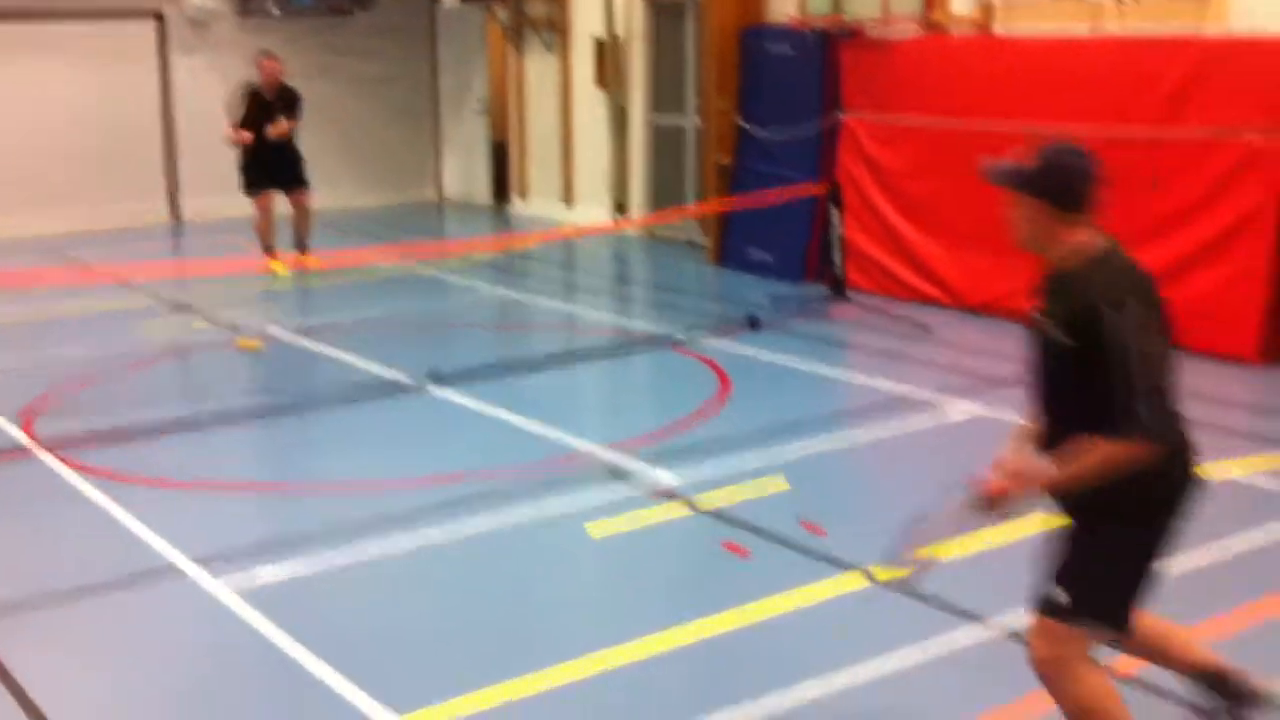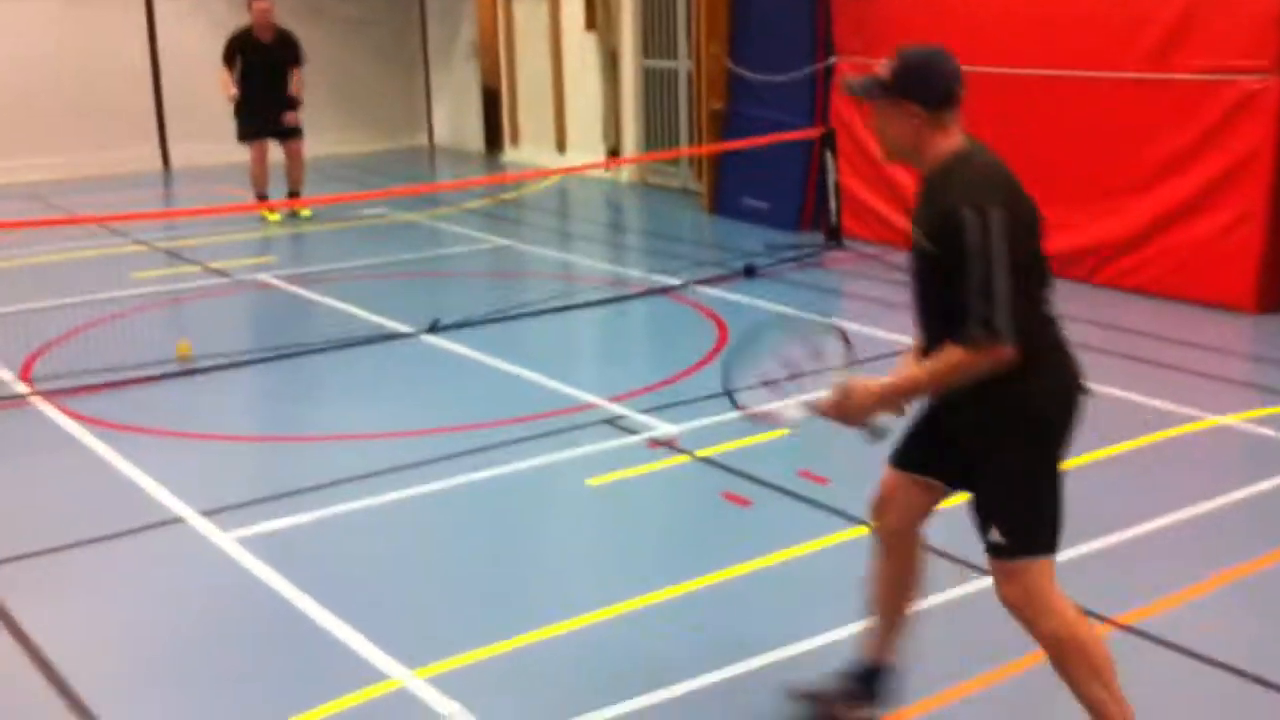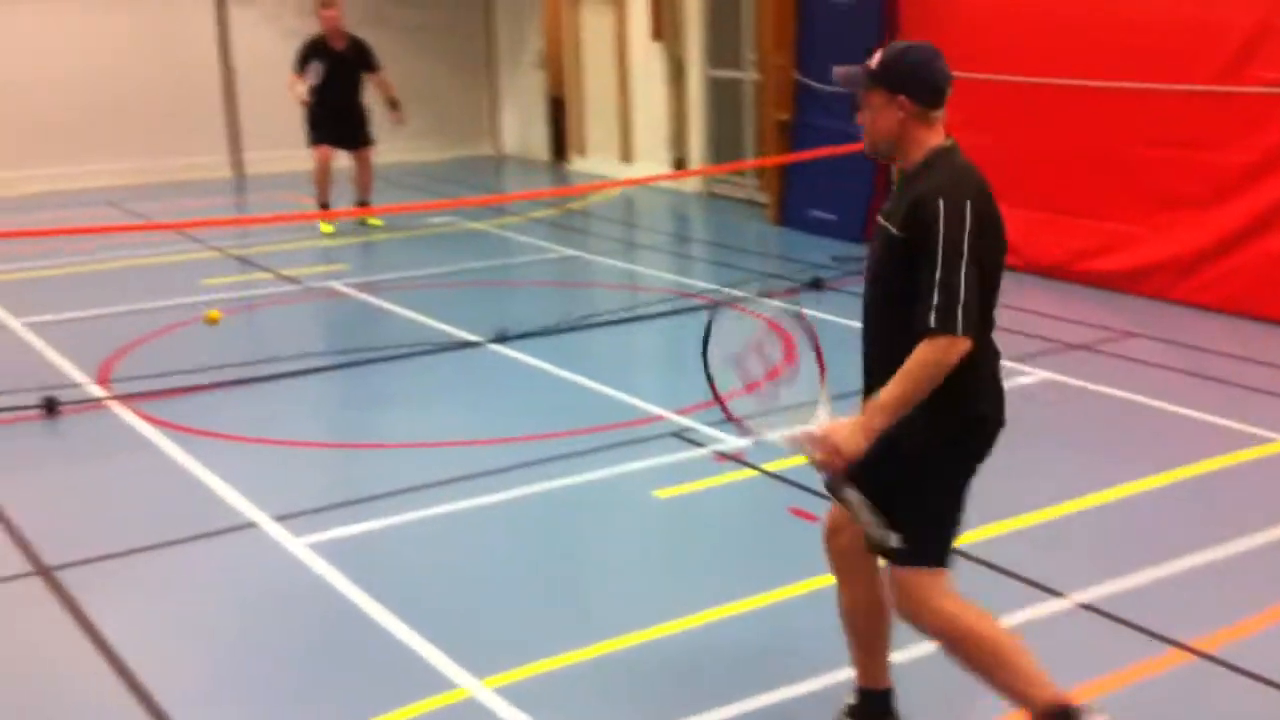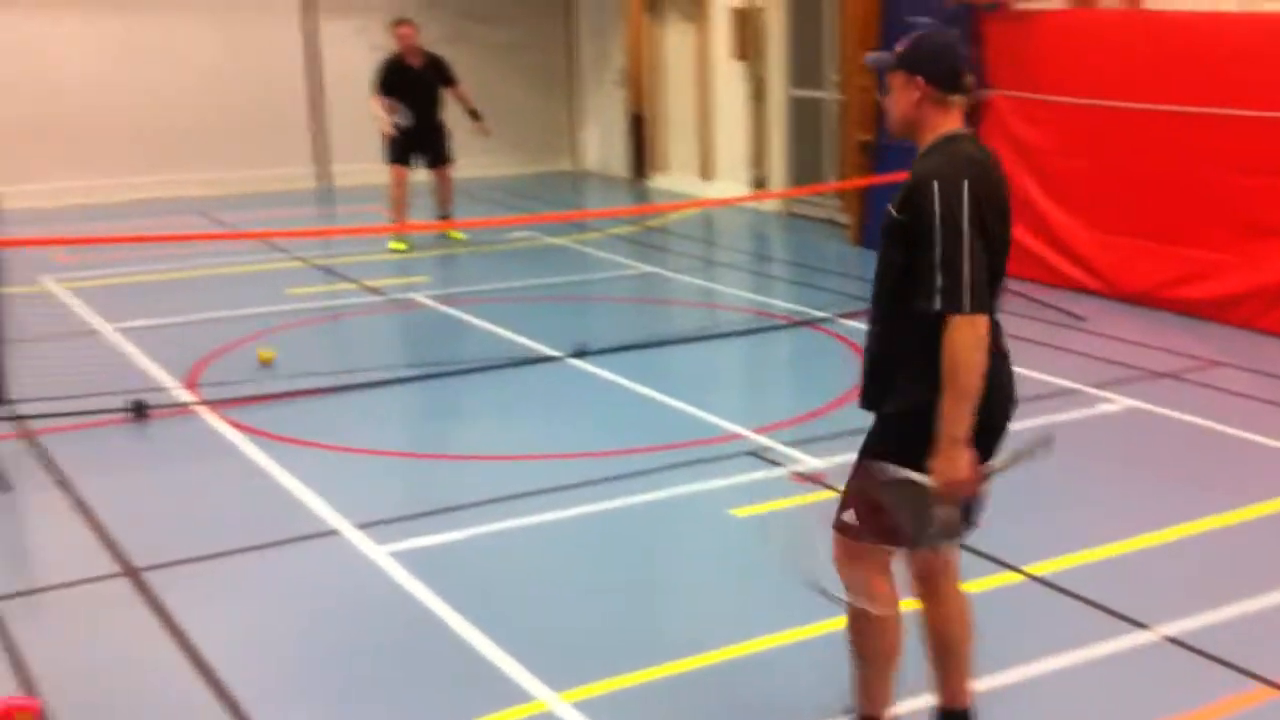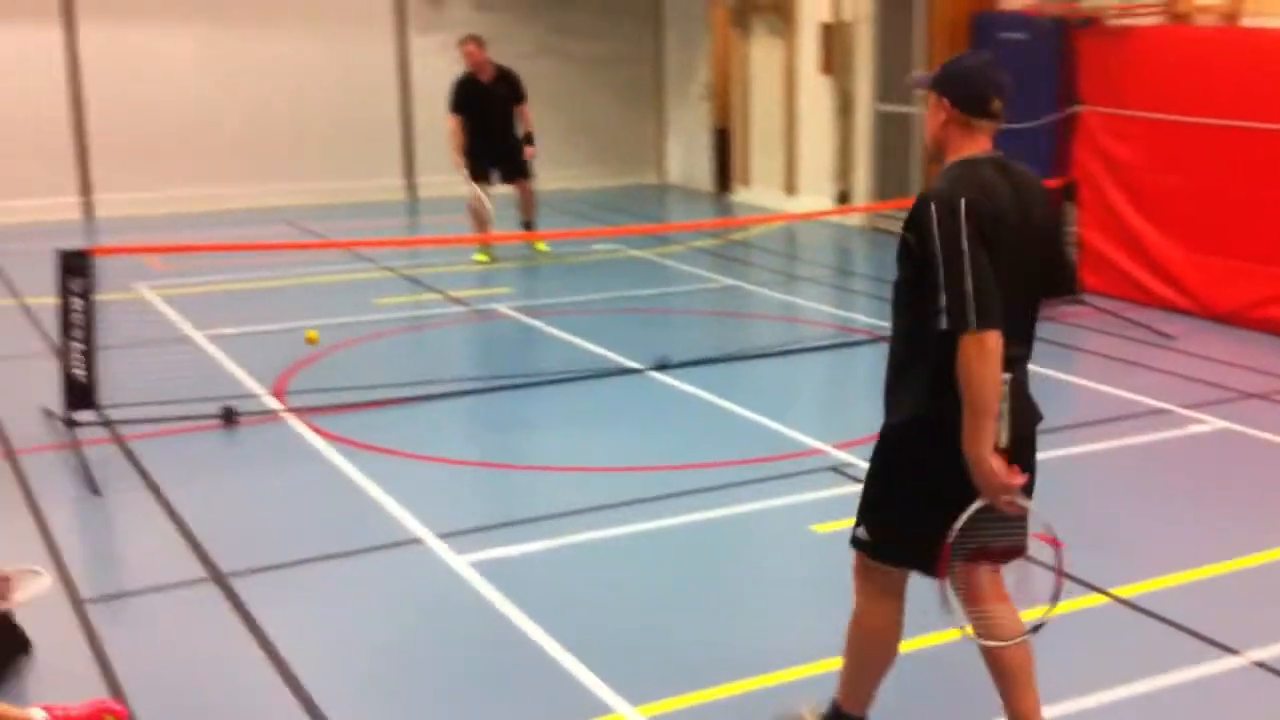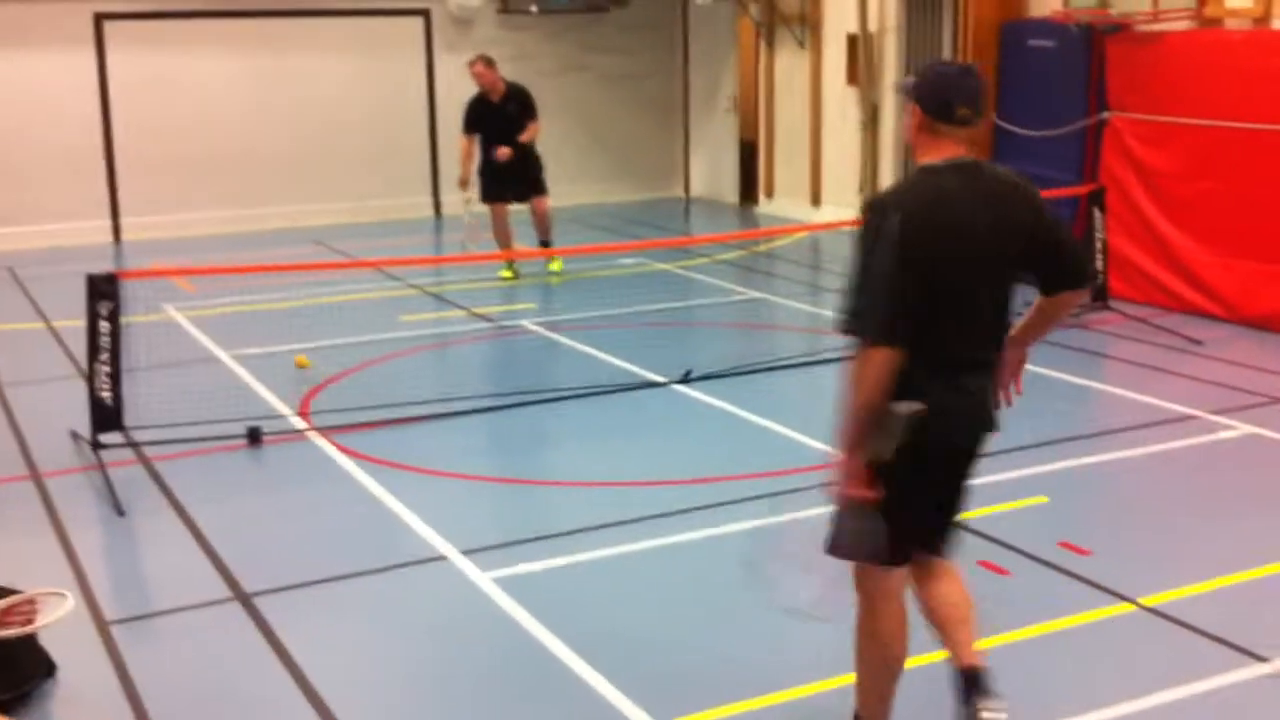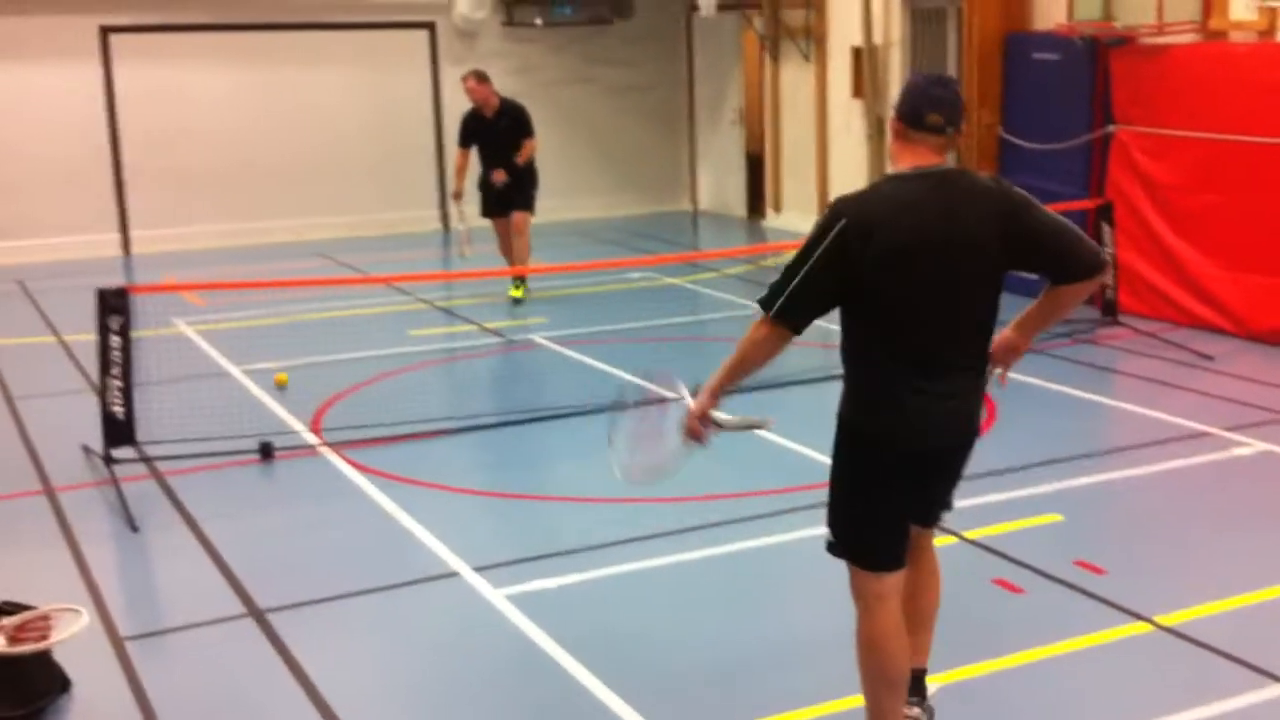
dt=0.2s
person 1, frame 1
left shoulder: (1107, 301)
right shoulder: (1067, 275)
left elbow: (1139, 439)
left wrist: (1035, 481)
right wrist: (1029, 444)
left hip: (1132, 492)
right hip: (1108, 485)
left knee: (1055, 651)
right knee: (1102, 619)
person 1, frame 2
left shoulder: (977, 202)
right shoulder: (946, 177)
left elbow: (991, 343)
left wrist: (883, 394)
right wrist: (915, 365)
left hip: (1020, 403)
right hip: (971, 394)
left knee: (1025, 588)
right knee: (893, 507)
person 1, frame 3
left shoulder: (948, 199)
right shoulder: (917, 181)
left elbow: (952, 337)
left wrist: (864, 425)
right wrist: (872, 417)
left hip: (946, 419)
right hip: (913, 412)
left knee: (918, 591)
right knee: (846, 539)
person 1, frame 4
left shoulder: (945, 179)
right shoulder: (963, 165)
left elbow: (966, 317)
left wrist: (953, 441)
left hip: (934, 410)
right hip: (939, 403)
left knee: (860, 550)
right knee: (930, 560)
person 1, frame 5
left shoulder: (951, 200)
right shoulder: (1025, 191)
left elbow: (978, 335)
right elbow: (1053, 288)
left wrist: (978, 447)
left hip: (939, 425)
right hip: (1004, 416)
left knee: (879, 578)
person 1, frame 6
left shoulder: (898, 209)
right shoulder: (1014, 197)
left elbow: (877, 345)
right elbow: (1071, 285)
left wrist: (850, 448)
right wrist: (1011, 347)
left hip: (906, 420)
right hip: (971, 410)
left knee: (880, 578)
right knee: (927, 556)
person 1, frame 7
left shoulder: (858, 216)
right shoulder: (997, 202)
left elbow: (778, 321)
right elbow: (1088, 267)
left wrist: (710, 395)
right wrist: (1021, 332)
left hip: (880, 423)
right hip: (958, 414)
left knee: (877, 583)
right knee: (917, 539)
person 2, frame 1
left shoulder: (290, 95)
right shoulder: (248, 97)
left elbow: (283, 128)
right elbow: (236, 128)
left wrist: (254, 137)
right wrist: (235, 135)
left hip: (283, 155)
right hip: (256, 159)
left knee: (302, 203)
right knee: (264, 207)
left ankle: (302, 252)
right ankle: (270, 256)
person 2, frame 2
left shoulder: (287, 39)
right shoulder: (239, 40)
left elbow: (296, 73)
right elbow: (226, 69)
left wrist: (295, 106)
right wrist: (230, 88)
left hip: (281, 103)
right hip: (250, 105)
left knee: (295, 151)
right knee: (259, 154)
left ankle: (294, 200)
right ankle: (263, 203)
person 2, frame 3
left shoulder: (358, 46)
right shoulder: (312, 48)
left elbow: (377, 76)
right elbow: (296, 77)
left wrist: (393, 105)
right wrist: (300, 91)
left hip: (352, 112)
right hip: (323, 113)
left knee: (364, 159)
right knee: (323, 159)
left ankle: (363, 209)
right ankle: (324, 212)
person 2, frame 4
left shoulder: (435, 63)
right shoulder: (390, 67)
left elbow: (456, 90)
right elbow: (379, 99)
left wrist: (476, 116)
right wrist: (384, 121)
left hip: (431, 129)
right hip: (401, 132)
left knee: (444, 175)
right knee: (399, 178)
left ankle: (445, 223)
right ankle: (399, 233)
person 2, frame 5
left shoulder: (508, 77)
right shoulder: (463, 85)
left elbow: (523, 109)
right elbow: (457, 119)
left wrist: (529, 140)
right wrist: (459, 153)
left hip: (509, 147)
right hip: (477, 147)
left knee: (527, 189)
left ankle: (530, 232)
right ankle: (484, 245)
person 2, frame 6
left shoulder: (520, 95)
right shoulder: (475, 105)
left elbow: (534, 127)
right elbow: (469, 140)
left wrist: (513, 148)
right wrist: (464, 173)
left hip: (525, 162)
right hip: (494, 167)
left knee: (540, 209)
right knee: (498, 215)
left ankle: (548, 249)
right ankle: (510, 261)
person 2, frame 7
left shoulder: (515, 111)
right shoulder: (470, 120)
left elbow: (530, 145)
right elbow: (463, 153)
left wrist: (509, 171)
right wrist: (458, 186)
left hip: (519, 177)
right hip: (492, 181)
left knee: (519, 224)
right knee: (502, 230)
left ankle: (520, 280)
right ankle: (518, 274)
